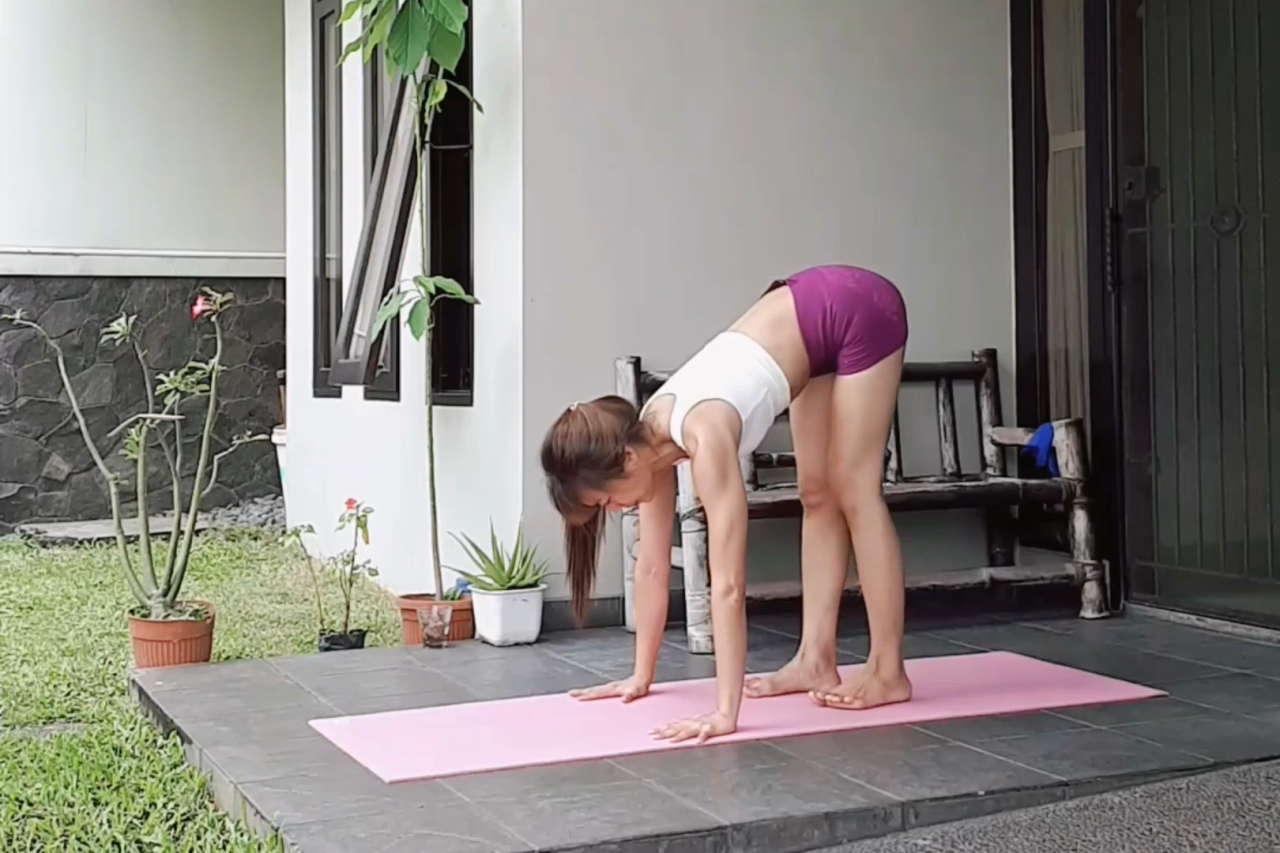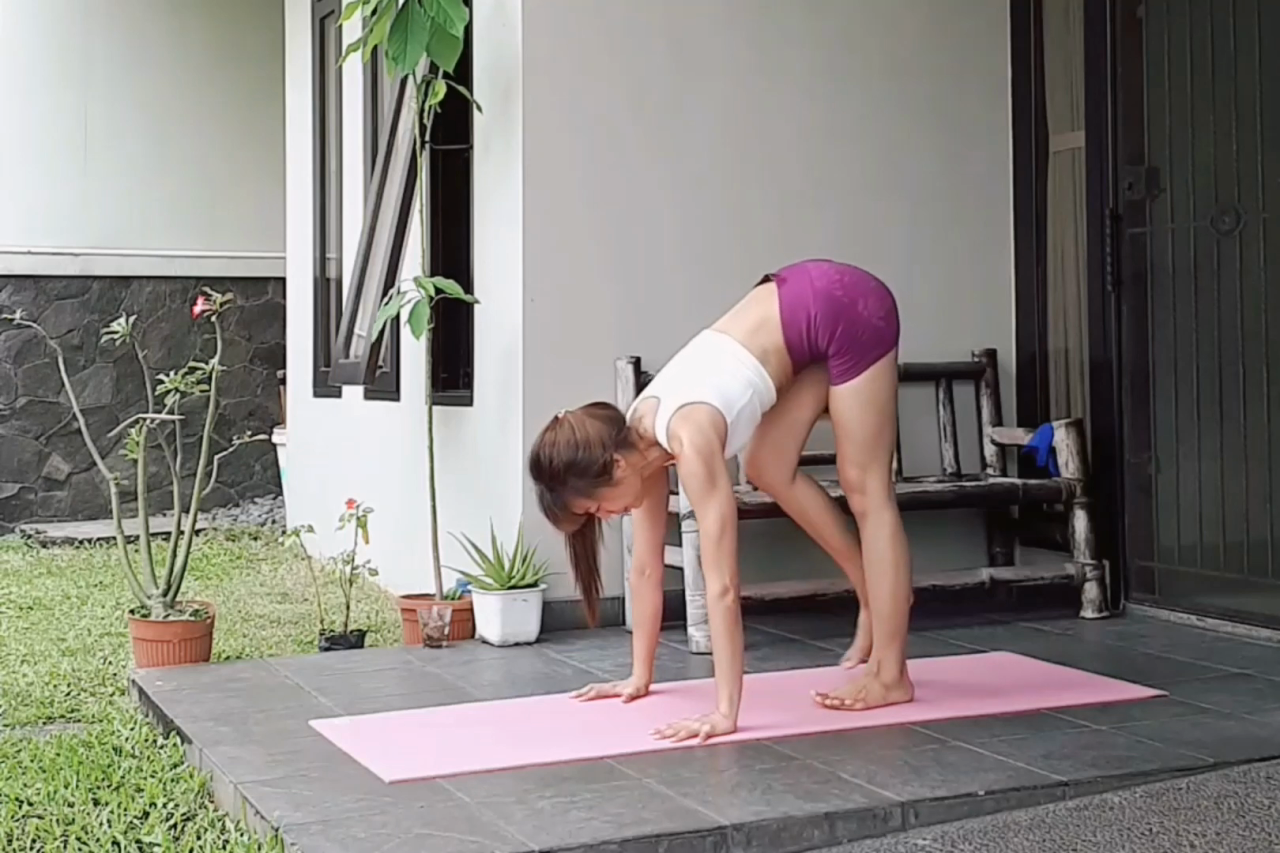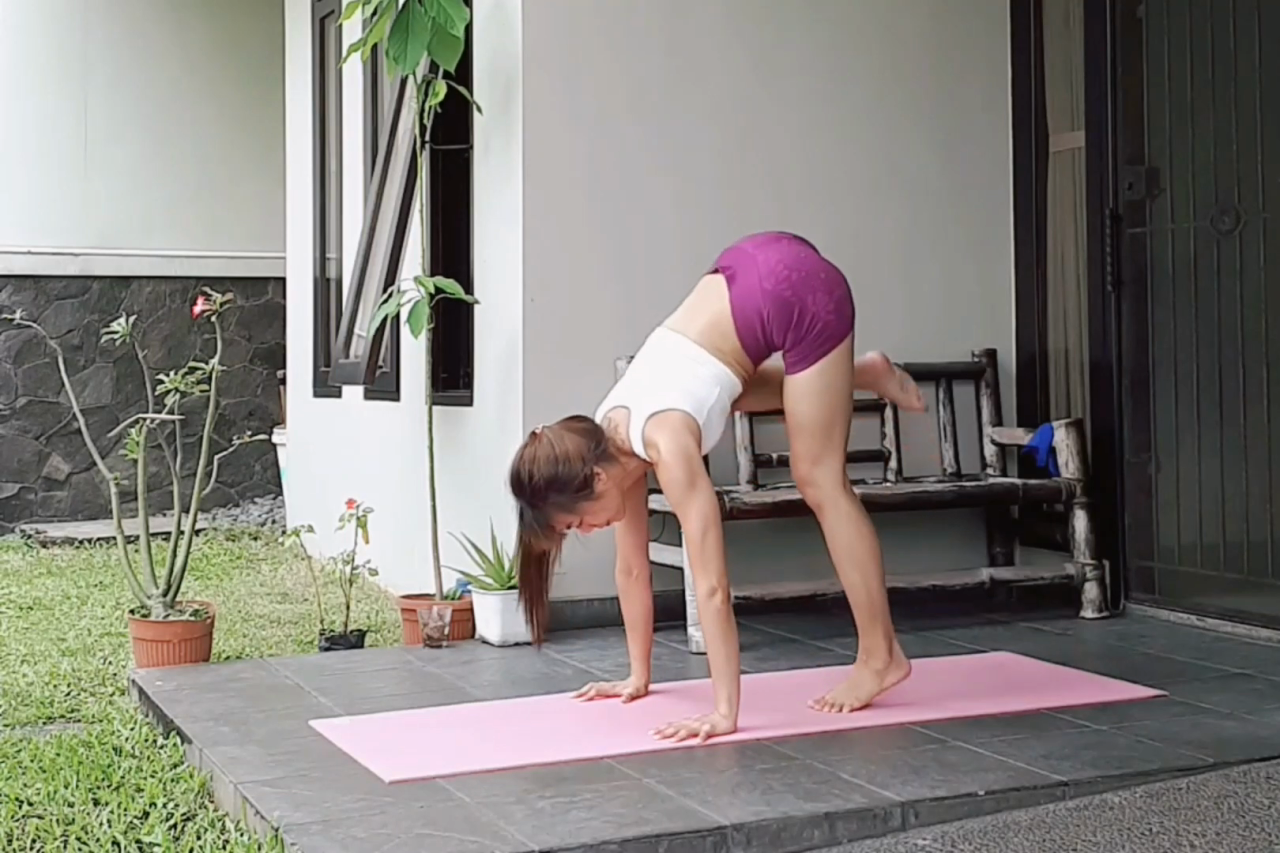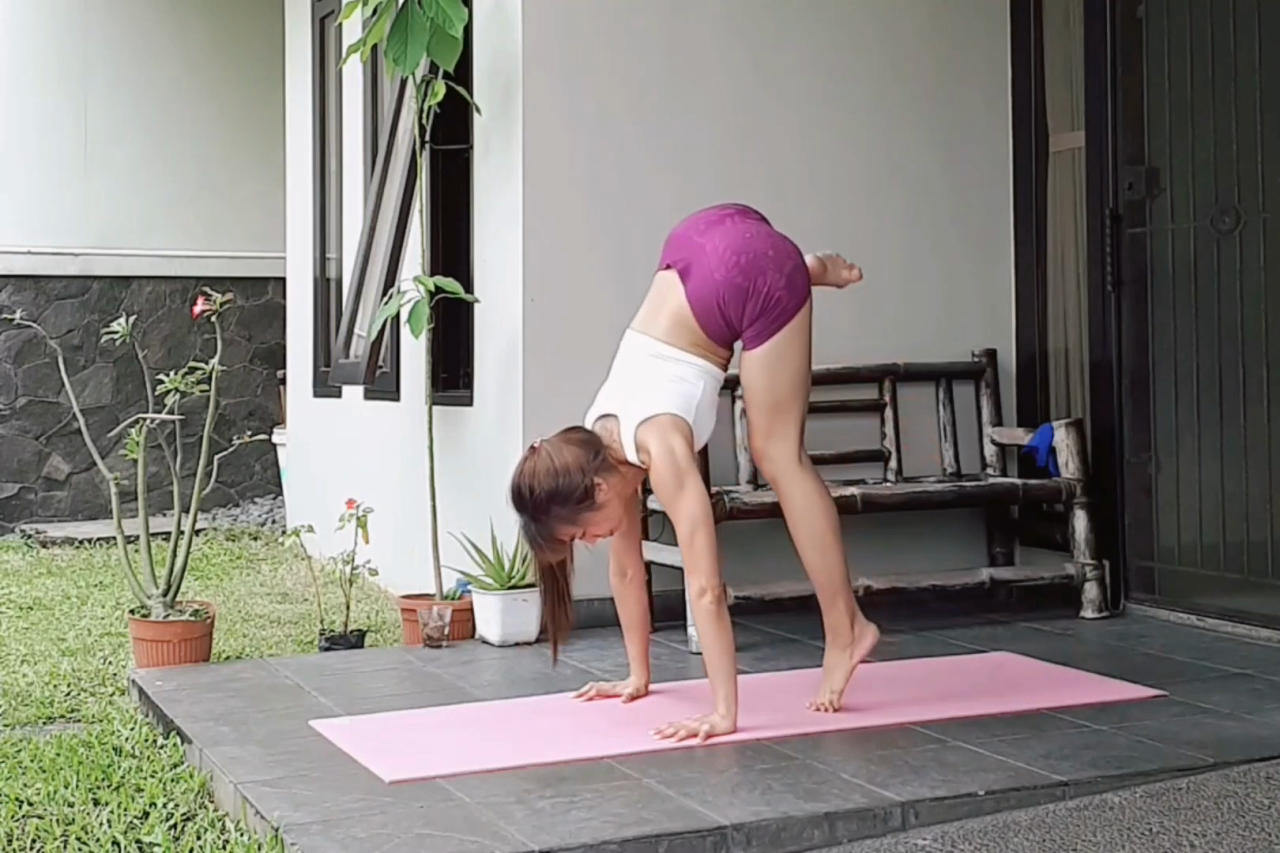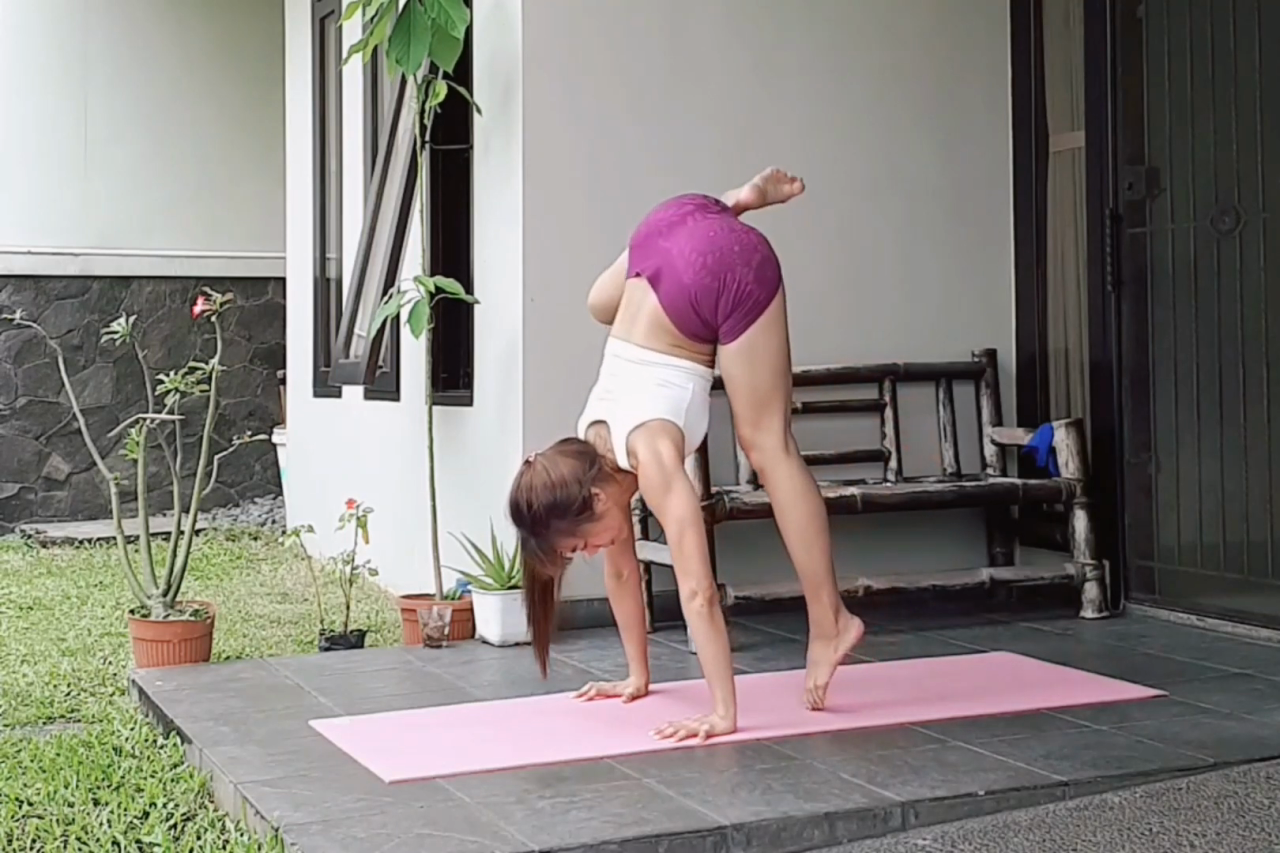
dt=0.4s
person 1, frame 1
left shoulder: (702, 434)
right shoulder: (650, 435)
left elbow: (727, 583)
right elbow: (651, 566)
left wrist: (726, 712)
right wrist: (640, 675)
left hip: (860, 310)
right hip: (812, 311)
left knee: (854, 489)
right knee: (817, 492)
left ankle: (888, 671)
right ankle: (816, 661)
person 1, frame 2
left shoulder: (688, 436)
right shoulder: (638, 437)
left elbow: (721, 585)
right elbow: (646, 567)
left wrist: (725, 712)
right wrist: (640, 676)
left hip: (849, 308)
right hip: (807, 304)
left knee: (865, 489)
right knee: (769, 472)
left ankle: (889, 673)
right ankle: (875, 596)
person 1, frame 3
left shoulder: (663, 441)
right shoulder: (610, 440)
left elbow: (710, 586)
right elbow: (631, 568)
left wrist: (725, 712)
right wrist: (637, 677)
left hip: (800, 290)
right hip: (752, 273)
left knee: (818, 479)
right ankle: (863, 374)
person 1, frame 4
left shoulder: (656, 444)
right shoulder: (601, 445)
left elbow: (704, 588)
right elbow: (626, 569)
left wrist: (724, 711)
right wrist: (637, 676)
left hip: (754, 266)
left knee: (777, 457)
left ankle: (846, 632)
right ankle: (807, 271)
person 1, frame 5
left shoulder: (647, 453)
right shoulder: (595, 451)
left elbow: (698, 591)
right elbow: (622, 570)
left wrist: (723, 713)
right wrist: (637, 676)
left hip: (727, 266)
left knee: (768, 449)
right knee: (601, 306)
left ankle: (830, 624)
